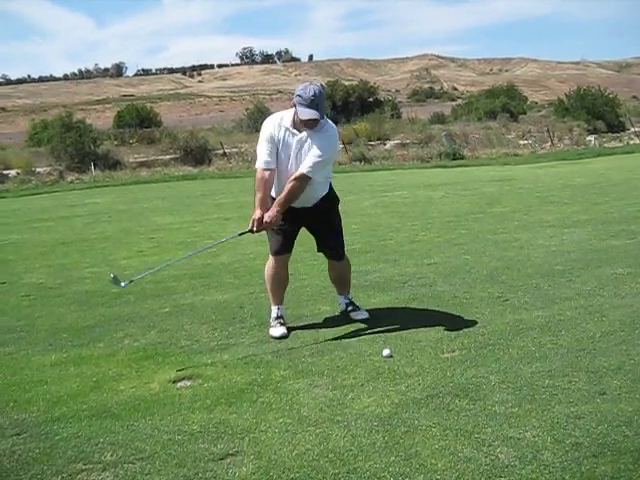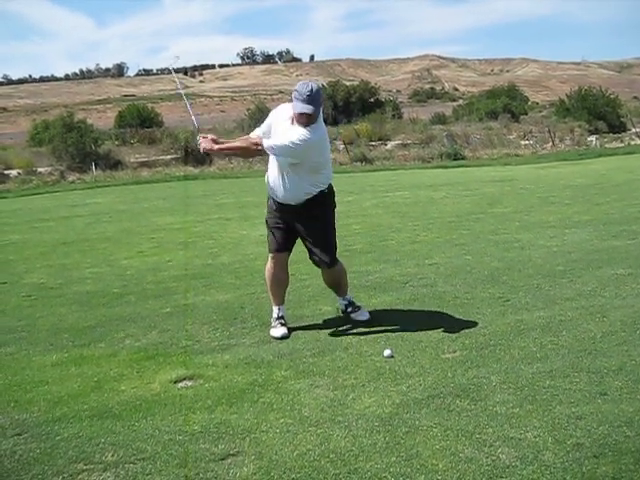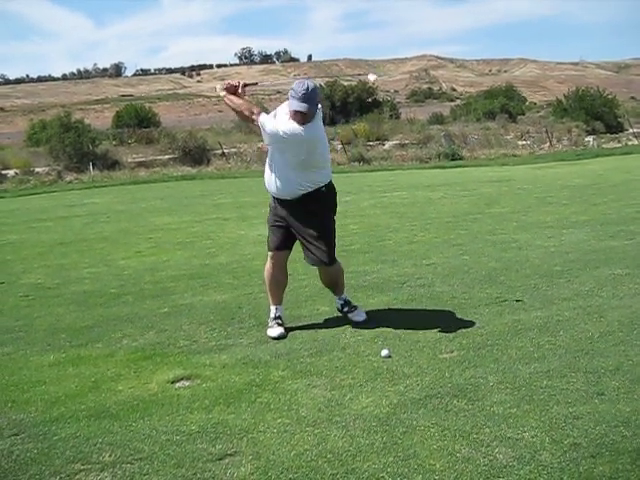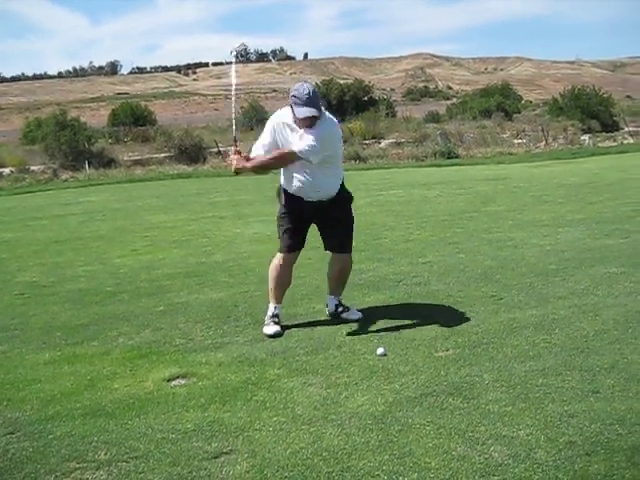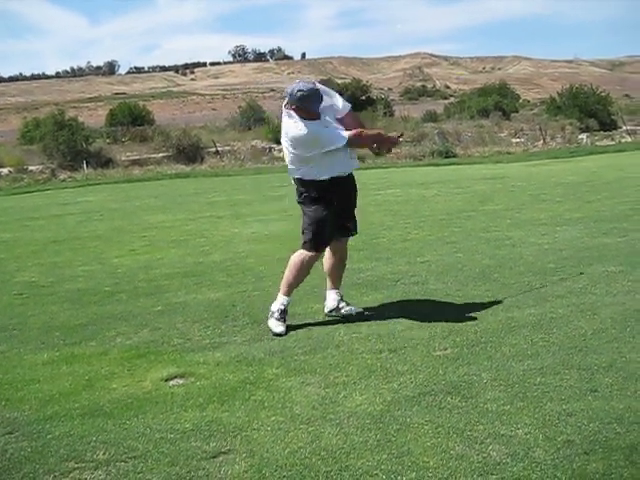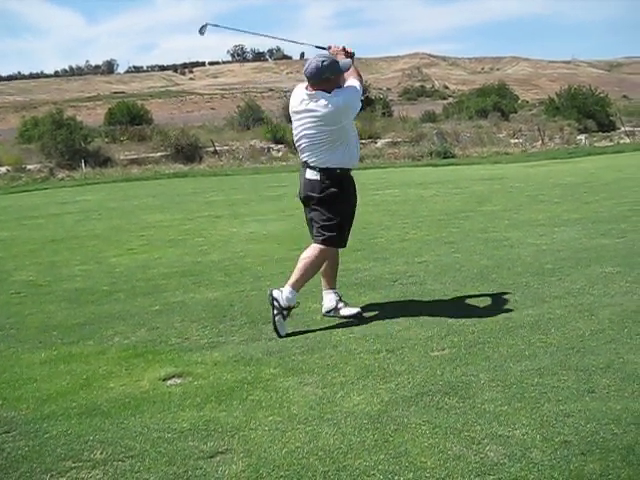
dt=0.2s
person 1, frame 1
left shoulder: (328, 134)
right shoulder: (273, 125)
left elbow: (301, 179)
right elbow: (265, 171)
left wrist: (276, 212)
right wrist: (260, 208)
left hip: (319, 201)
right hip: (279, 200)
left knee: (337, 256)
right knee: (278, 257)
left ankle: (346, 301)
right ankle: (277, 314)
person 1, frame 2
left shoulder: (311, 137)
right shoulder: (281, 112)
left elbow: (260, 148)
right elbow: (256, 137)
left wrist: (217, 149)
right wrist: (220, 142)
left hip: (314, 204)
right hip: (280, 201)
left knee: (327, 261)
right knee: (277, 257)
left ankle: (346, 301)
right ankle: (278, 314)
person 1, frame 3
left shoulder: (303, 133)
right shoulder: (287, 108)
left elbow: (256, 117)
right elbow: (263, 117)
left wrist: (229, 97)
right wrist: (238, 96)
left hip: (313, 201)
right hip: (282, 199)
left knee: (325, 261)
right knee: (276, 256)
left ankle: (342, 301)
right ankle: (275, 314)
person 1, frame 4
left shoulder: (329, 127)
right shoulder: (278, 122)
left elbow: (287, 158)
right elbow: (261, 155)
left wrist: (247, 165)
right wrist: (246, 161)
left hip: (331, 198)
right hip: (295, 198)
left knee: (342, 254)
right knee: (286, 256)
left ankle: (334, 303)
right ankle: (273, 312)
person 1, frame 5
left shoulder: (317, 94)
right shoulder: (299, 131)
left elbow: (346, 116)
right elbow: (350, 138)
left wrist: (374, 139)
right wrist: (379, 136)
left hip: (342, 180)
right hip: (316, 189)
left knee: (339, 242)
right knee: (312, 249)
left ankle: (333, 300)
right ankle: (279, 306)
person 1, frame 6
left shoulder: (300, 92)
right shoulder: (338, 105)
left elbow: (338, 86)
right elbow: (354, 82)
left wrist: (336, 57)
right wrist: (348, 60)
left hip: (316, 176)
right hip: (331, 182)
left knee: (330, 240)
right knee: (325, 242)
left ankle: (330, 299)
right ankle: (285, 296)
